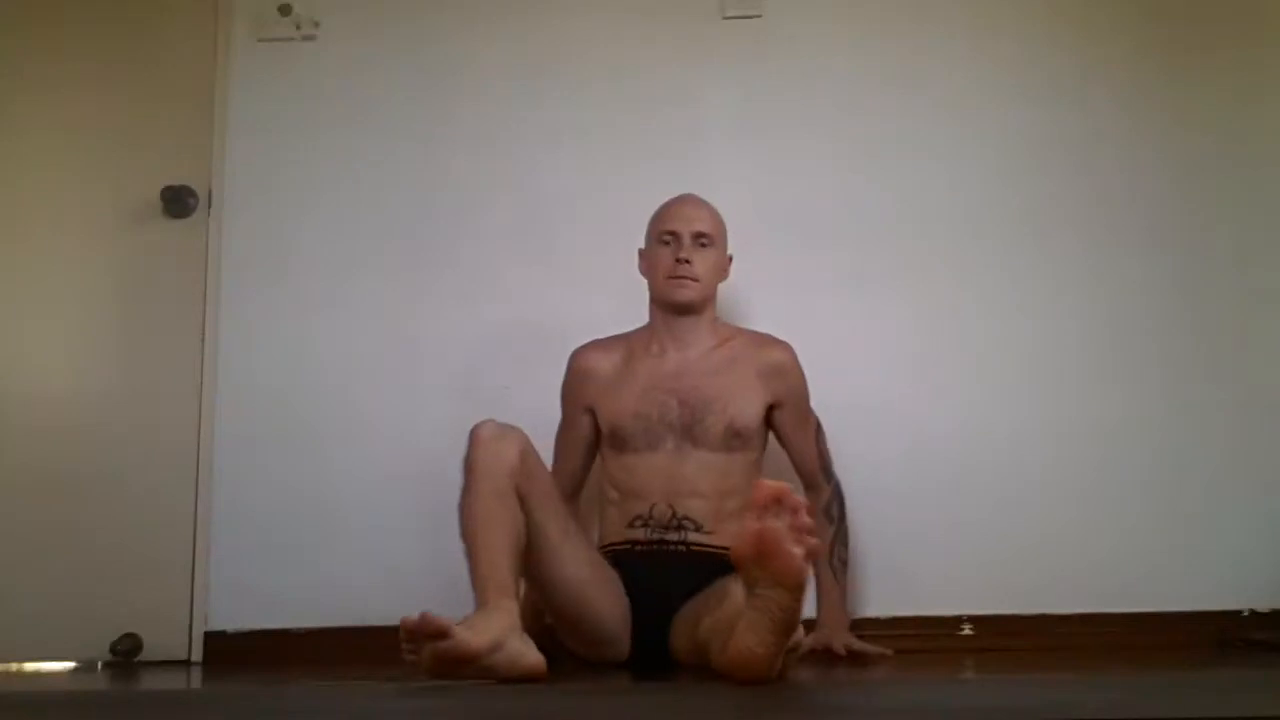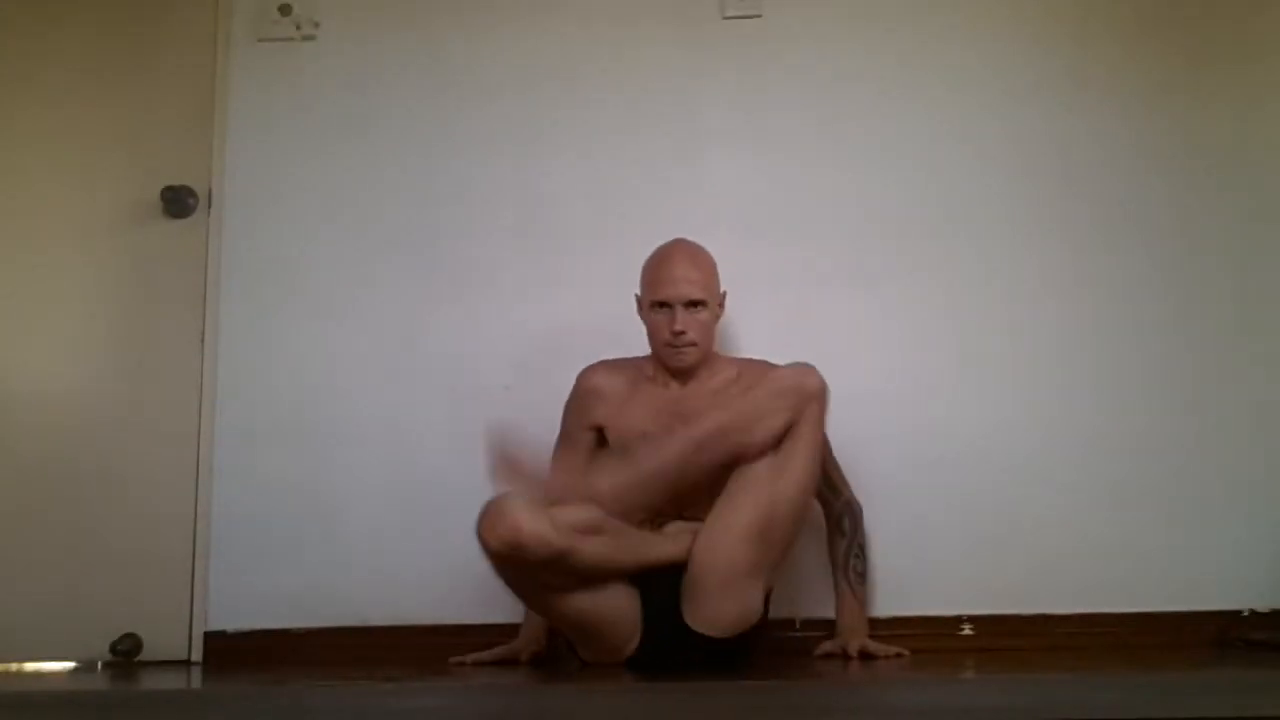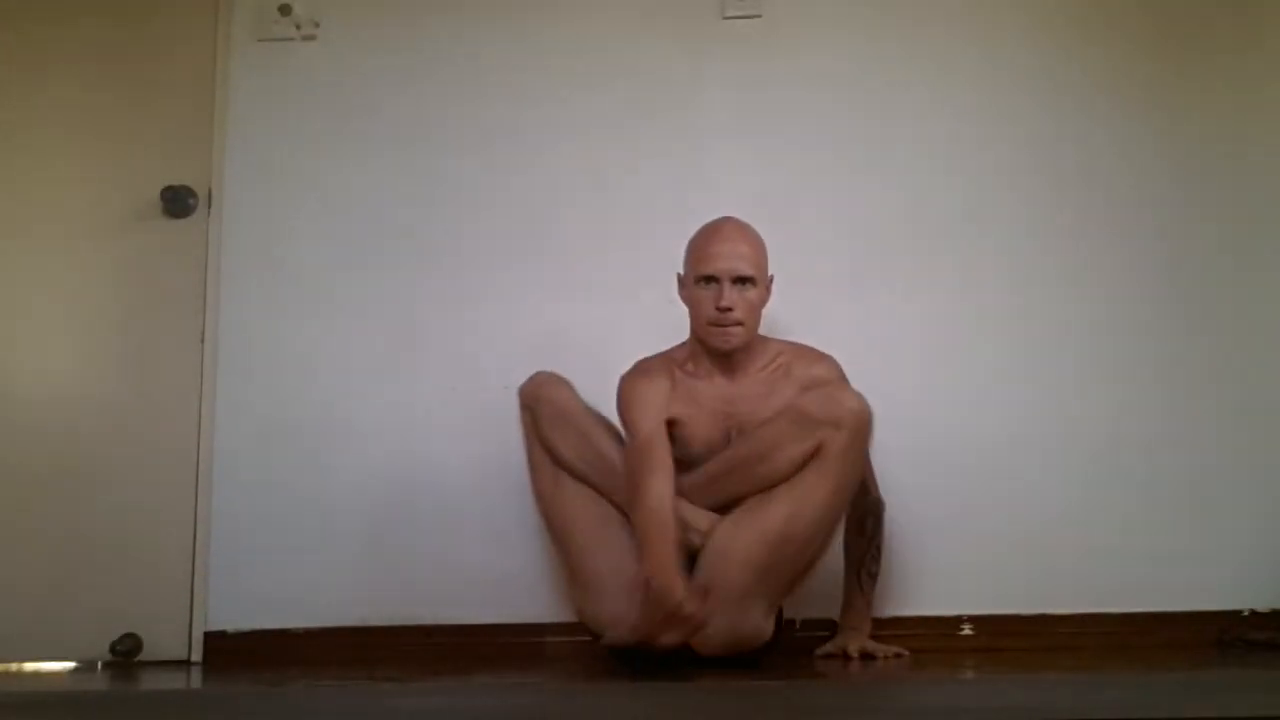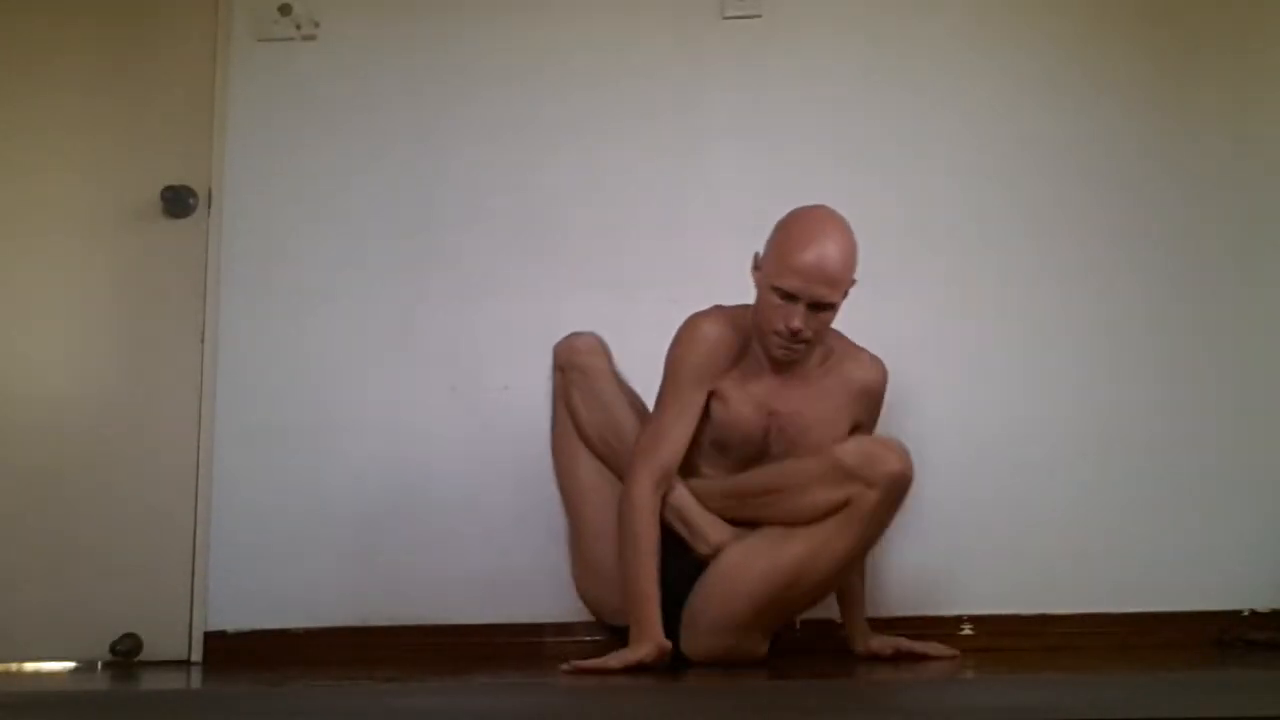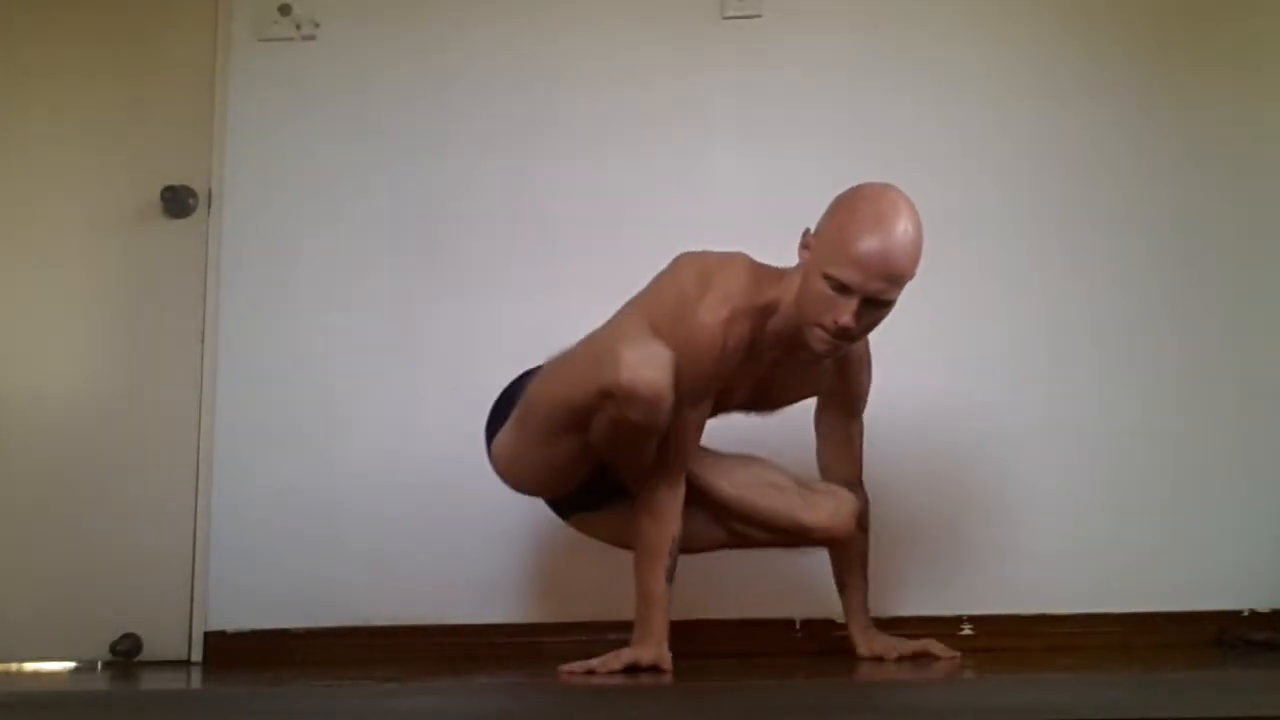
dt=1s
person 1, frame 1
left shoulder: (769, 364)
right shoulder: (594, 367)
left elbow: (822, 486)
right elbow: (559, 495)
left wrist: (833, 619)
right wrist: (525, 617)
left hip: (712, 594)
right hip: (612, 598)
right knee: (497, 445)
right ankle: (500, 630)
person 1, frame 2
left shoulder: (764, 388)
right shoulder: (600, 388)
left elbow: (838, 502)
right elbow: (553, 504)
left wrist: (851, 626)
right wrist: (532, 632)
left hip: (718, 616)
right hip: (619, 622)
left knee: (803, 384)
right knee: (505, 525)
person 1, frame 3
left shoulder: (812, 376)
right shoulder: (651, 384)
left elbow: (864, 501)
right elbow: (651, 501)
left wrist: (854, 625)
right wrist: (669, 596)
left hip: (728, 615)
right hip: (629, 606)
left knee: (845, 412)
right knee: (543, 392)
person 1, frame 4
left shoulder: (862, 380)
right shoulder: (714, 337)
left elbow: (842, 514)
right elbow: (644, 481)
left wrist: (857, 631)
right wrist: (644, 633)
left hip: (720, 621)
right hip: (629, 586)
left knee: (886, 464)
right knee: (580, 352)
person 1, frame 5
left shoulder: (845, 356)
right shoulder: (721, 315)
left elbow: (847, 490)
right elbow: (664, 480)
left wrist: (861, 625)
right wrist: (649, 636)
right hip: (536, 436)
left knee: (831, 514)
right knee: (644, 369)
